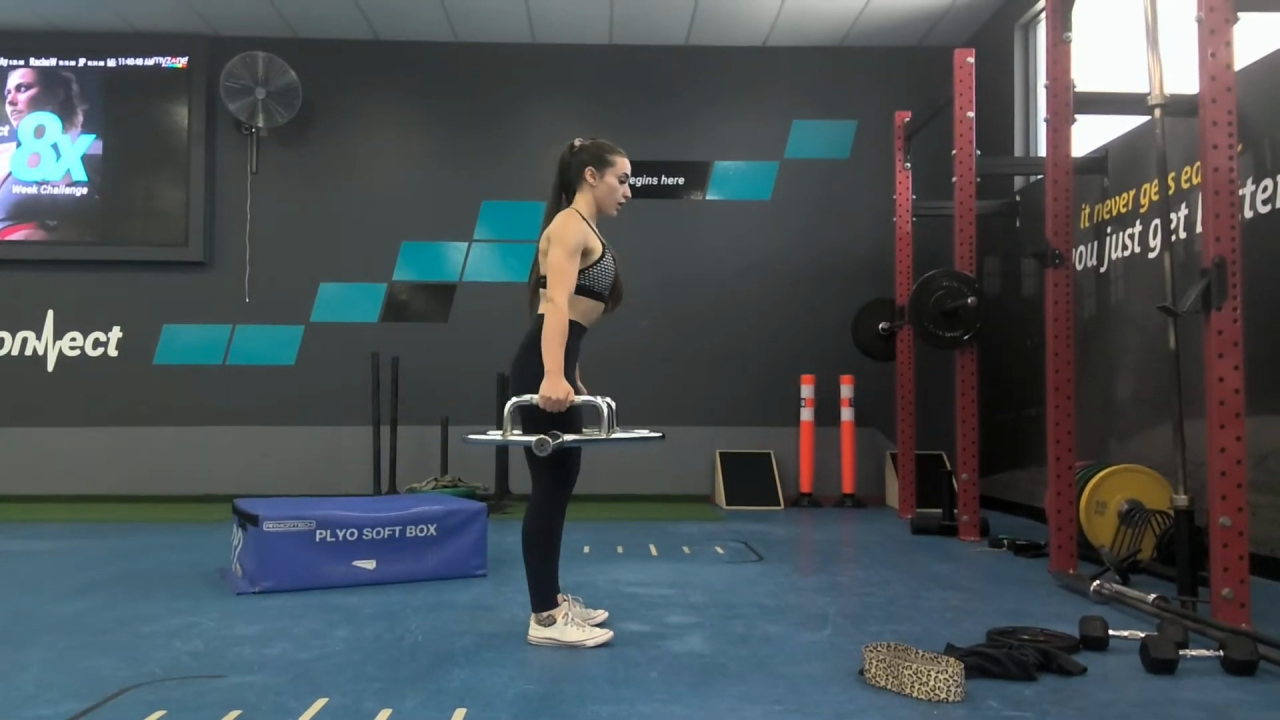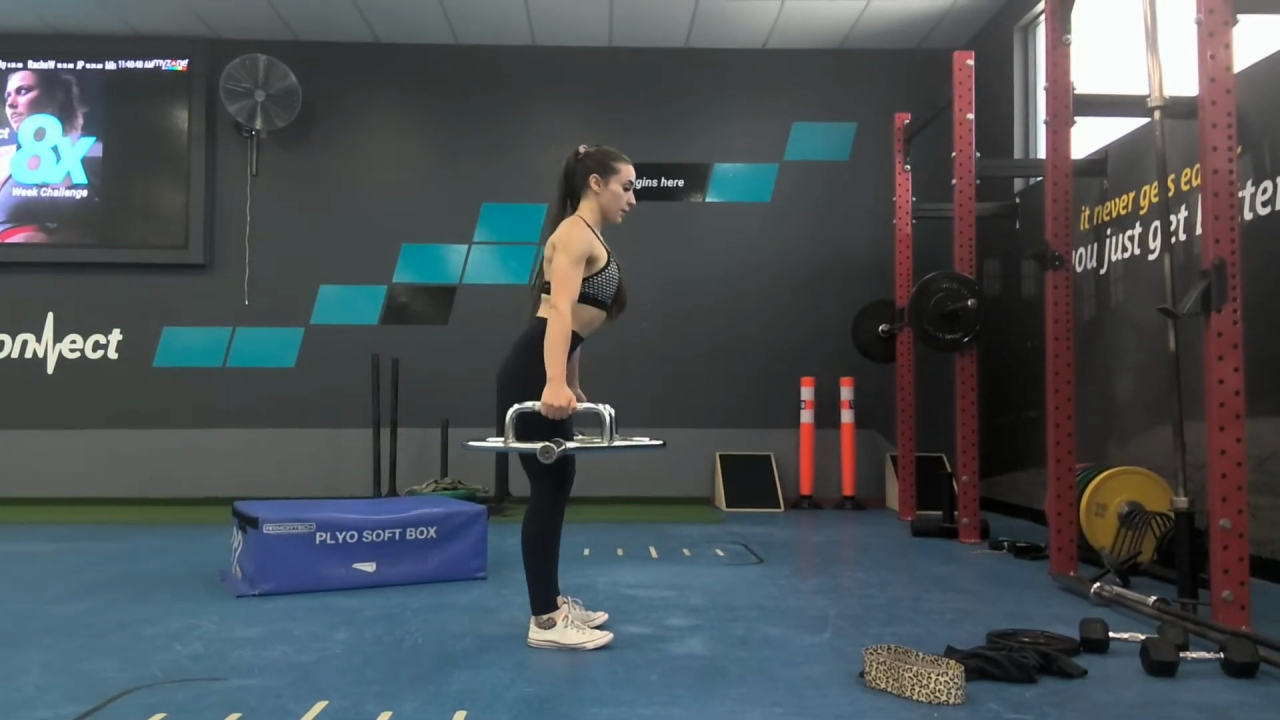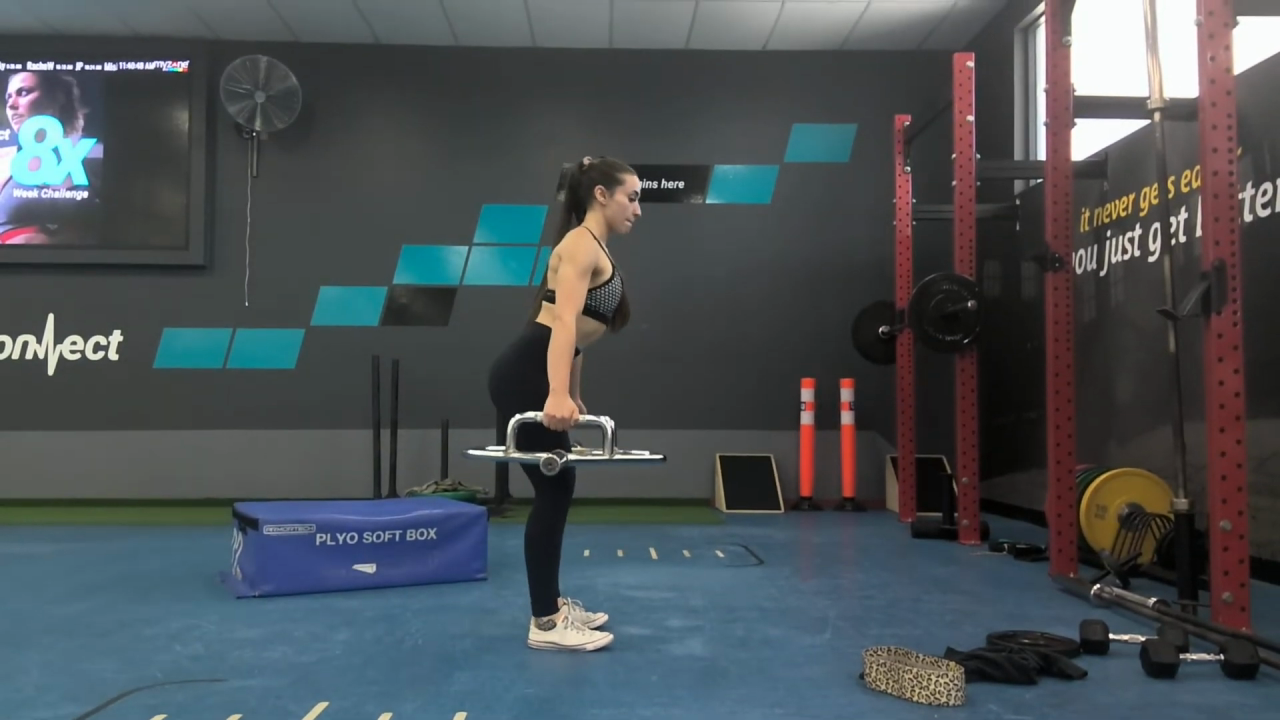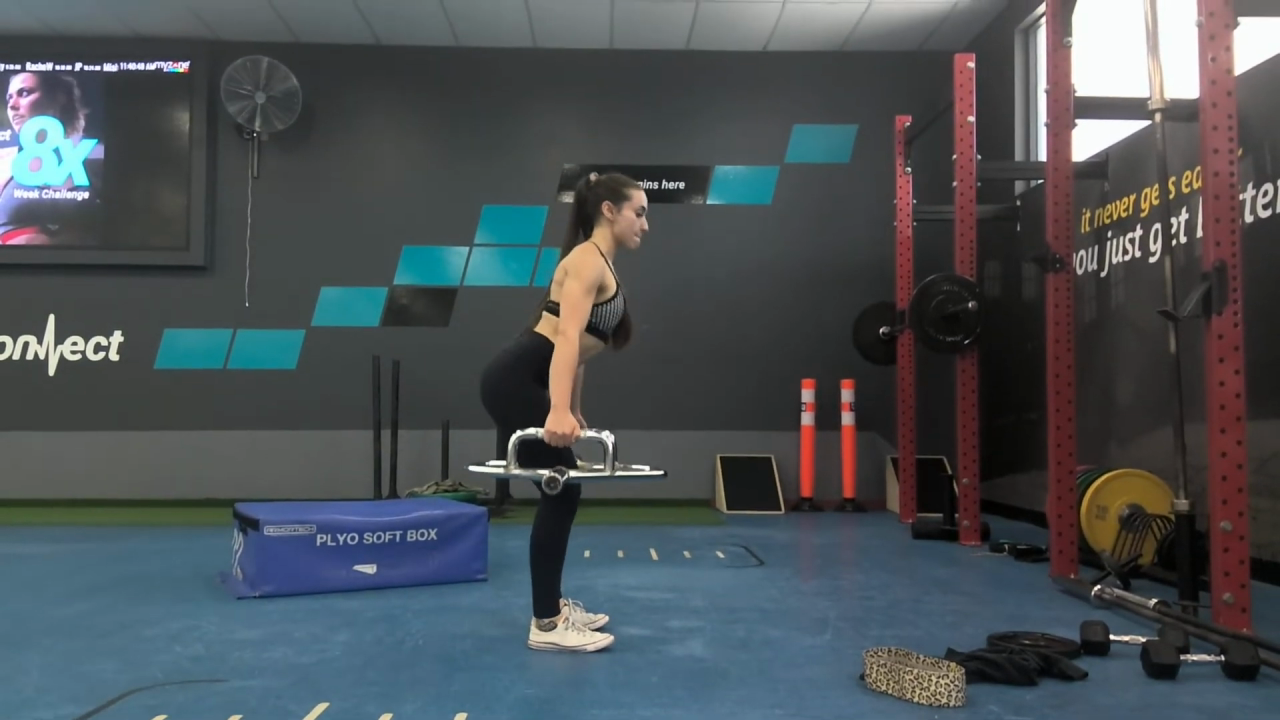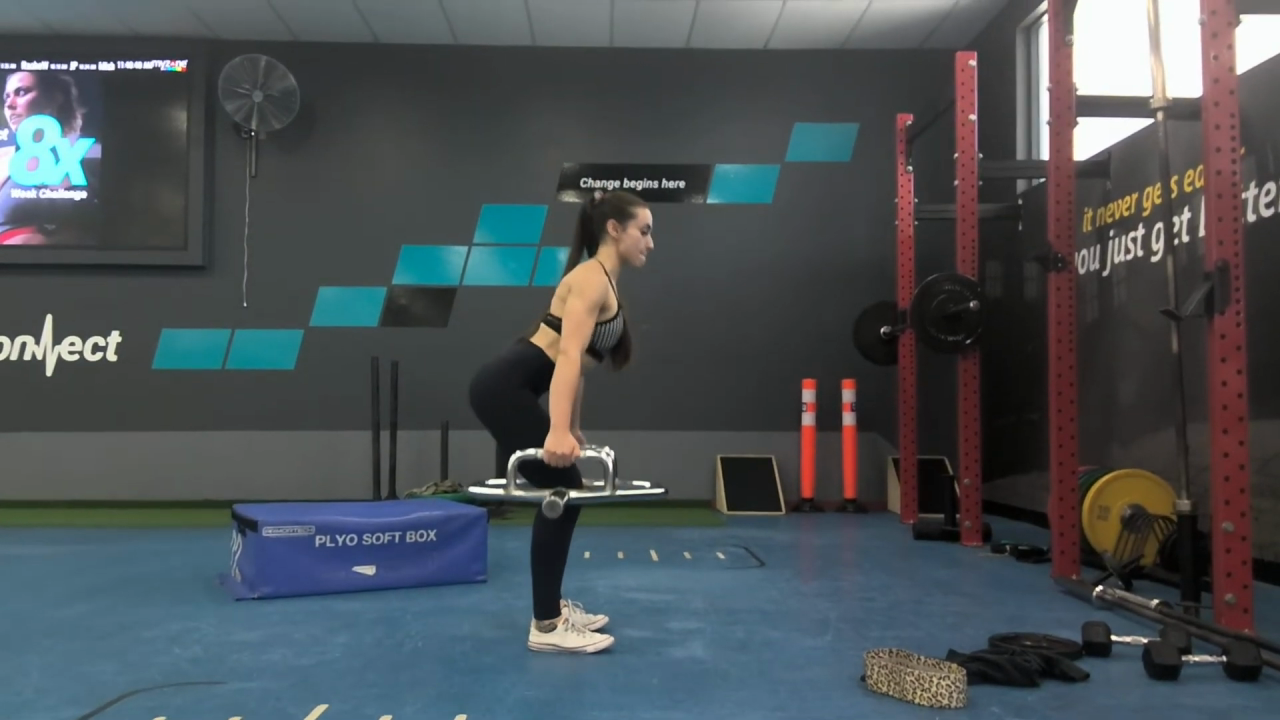
dt=0.2s
person 1, frame 1
left shoulder: (583, 229)
right shoulder: (570, 225)
right elbow: (556, 305)
left wrist: (571, 378)
right wrist: (553, 377)
left hip: (555, 366)
right hip: (542, 368)
left knee: (559, 484)
right knee: (550, 487)
left ankle: (552, 600)
right ankle: (545, 619)
person 1, frame 2
left shoulder: (589, 237)
right shoulder: (575, 233)
right elbow: (558, 311)
left wrist: (571, 385)
right wrist: (554, 384)
left hip: (543, 371)
right hip: (532, 372)
left knee: (557, 485)
right knee: (549, 489)
left ankle: (551, 602)
right ankle: (545, 623)
person 1, frame 3
left shoulder: (593, 248)
right shoulder: (582, 245)
right elbow: (563, 323)
left wrist: (572, 395)
right wrist: (557, 395)
left hip: (529, 374)
right hip: (524, 375)
left knee: (558, 488)
right knee: (553, 490)
left ankle: (552, 604)
right ankle: (546, 624)
person 1, frame 4
left shoulder: (600, 264)
right shoulder: (589, 261)
left elbow: (578, 345)
right elbow: (567, 337)
left wrist: (572, 411)
right wrist: (558, 411)
left hip: (518, 381)
right hip: (514, 381)
left knee: (562, 491)
right knee: (560, 492)
left ankle: (553, 605)
right ankle: (547, 624)
person 1, frame 5
left shoulder: (602, 281)
right shoulder: (592, 278)
left elbow: (576, 360)
right elbow: (568, 356)
left wrist: (572, 427)
right wrist: (558, 430)
left hip: (509, 388)
right hip: (503, 388)
left knee: (563, 492)
right knee: (560, 492)
left ankle: (553, 606)
right ankle: (546, 625)
